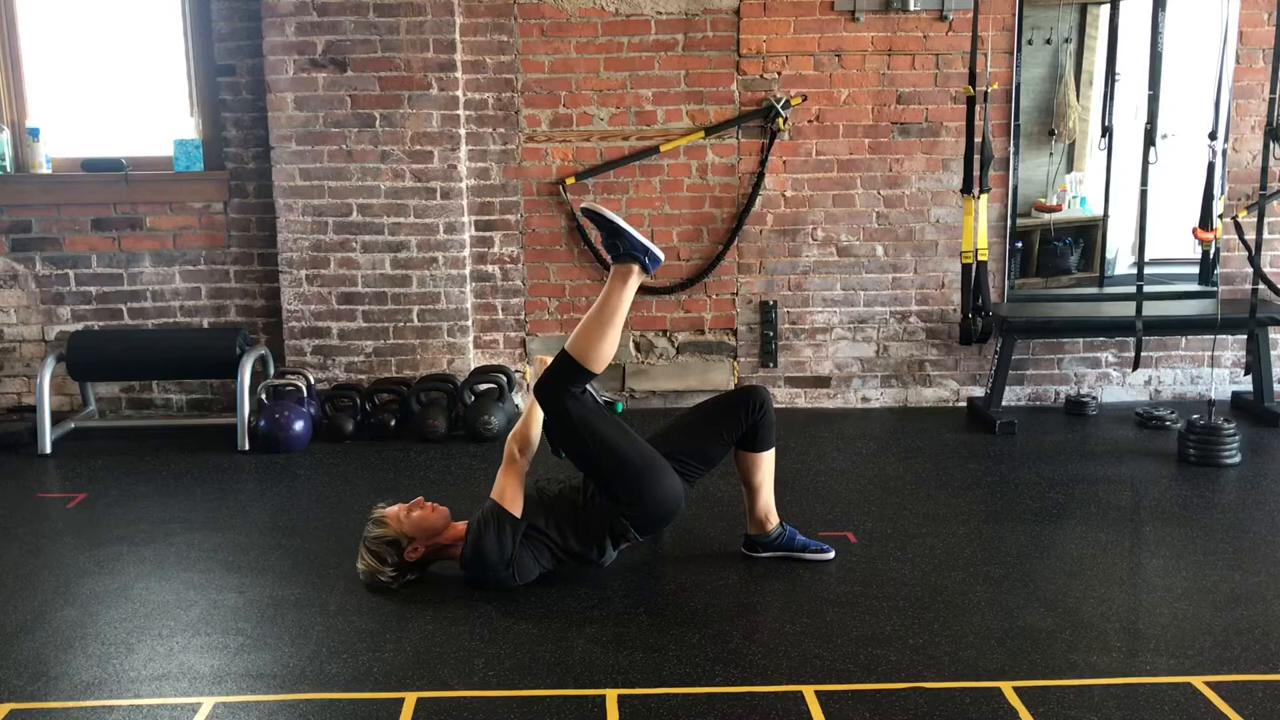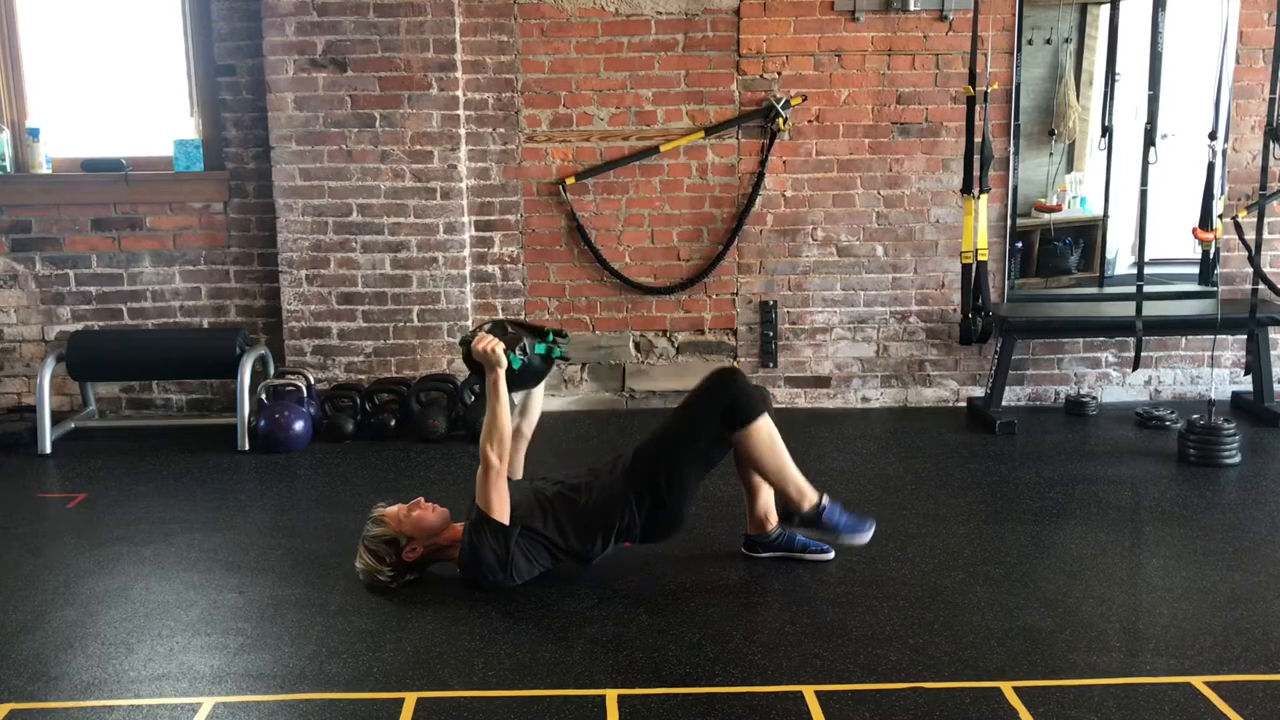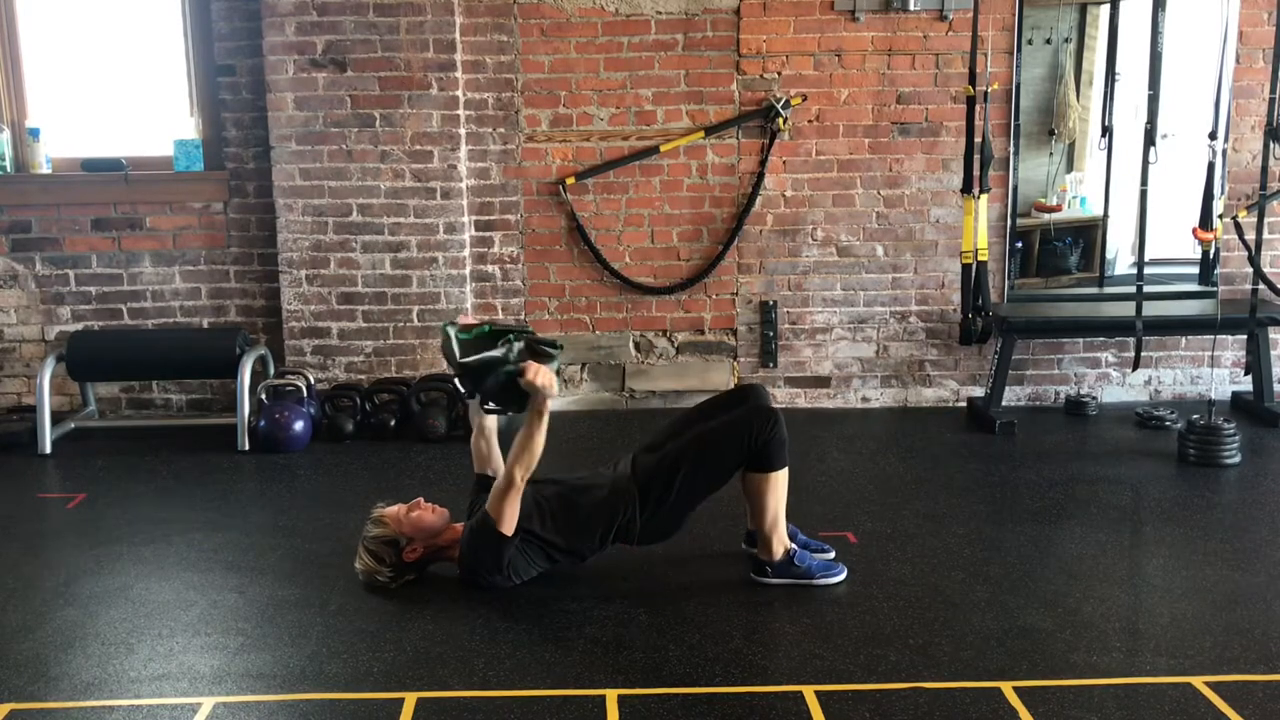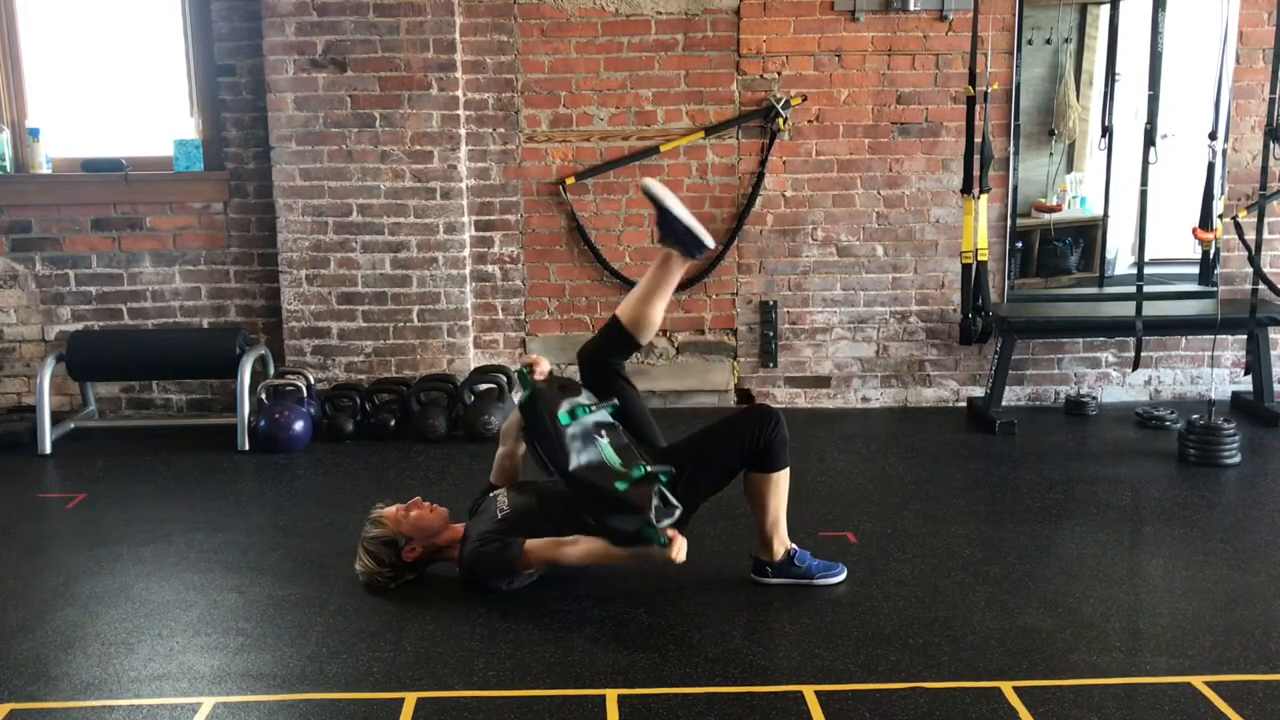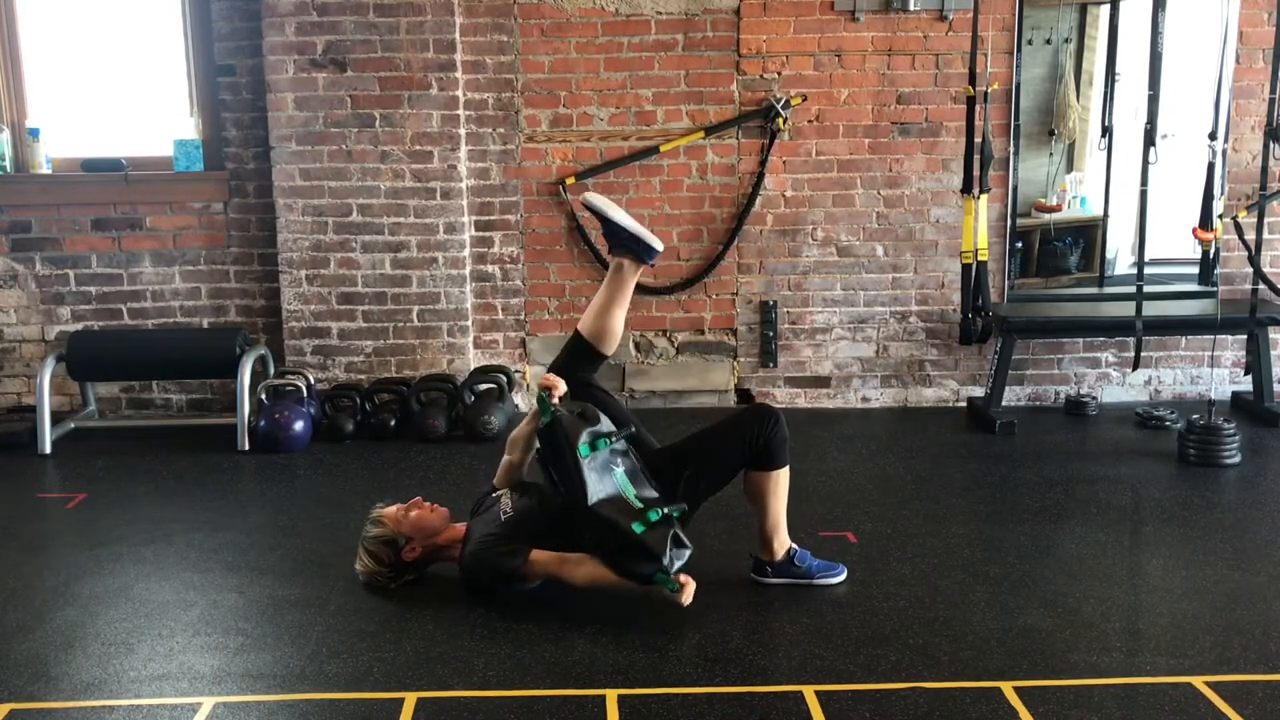
dt=1s
person 1, frame 1
left shoulder: (483, 533)
right shoulder: (484, 555)
right elbow: (518, 454)
right wrist: (543, 384)
left hip: (647, 489)
right hip: (645, 498)
left knee: (751, 403)
right knee: (557, 389)
left ankle: (766, 532)
right ankle: (629, 269)
person 1, frame 2
left shoulder: (477, 527)
right shoulder: (482, 558)
left elbow: (517, 442)
right elbow: (492, 461)
right wrist: (495, 374)
left hip: (629, 481)
right hip: (644, 502)
left knee: (738, 397)
right knee: (729, 386)
left ankle: (764, 531)
right ankle: (809, 509)
person 1, frame 3
left shoulder: (478, 515)
right shoulder: (479, 557)
left elbow: (485, 439)
right elbow: (514, 478)
right wrist: (537, 403)
left hip: (631, 476)
right hip: (643, 506)
left knee: (749, 399)
right knee: (763, 425)
left ankle: (765, 527)
right ankle: (774, 557)
person 1, frame 4
left shoulder: (484, 511)
right shoulder: (482, 556)
left elbow: (508, 446)
right elbow: (563, 552)
right wrist: (654, 550)
left knee: (599, 358)
right knee: (763, 423)
left ankle: (679, 250)
right ankle: (775, 558)
person 1, frame 5
left shoulder: (485, 512)
right shoulder: (482, 559)
left elbow: (515, 454)
right elbow: (568, 568)
left wrist: (543, 405)
right wrist: (657, 584)
left knee: (567, 375)
right knee: (763, 423)
left ankle: (627, 262)
right ankle: (776, 558)
